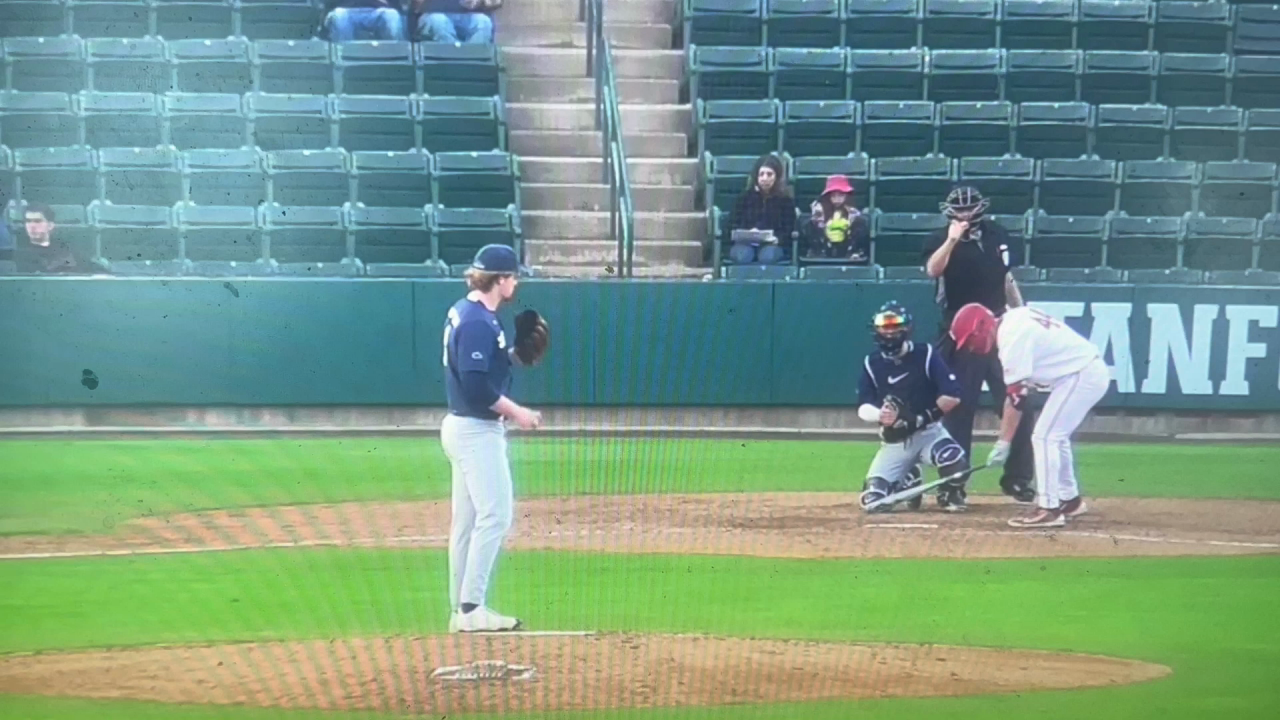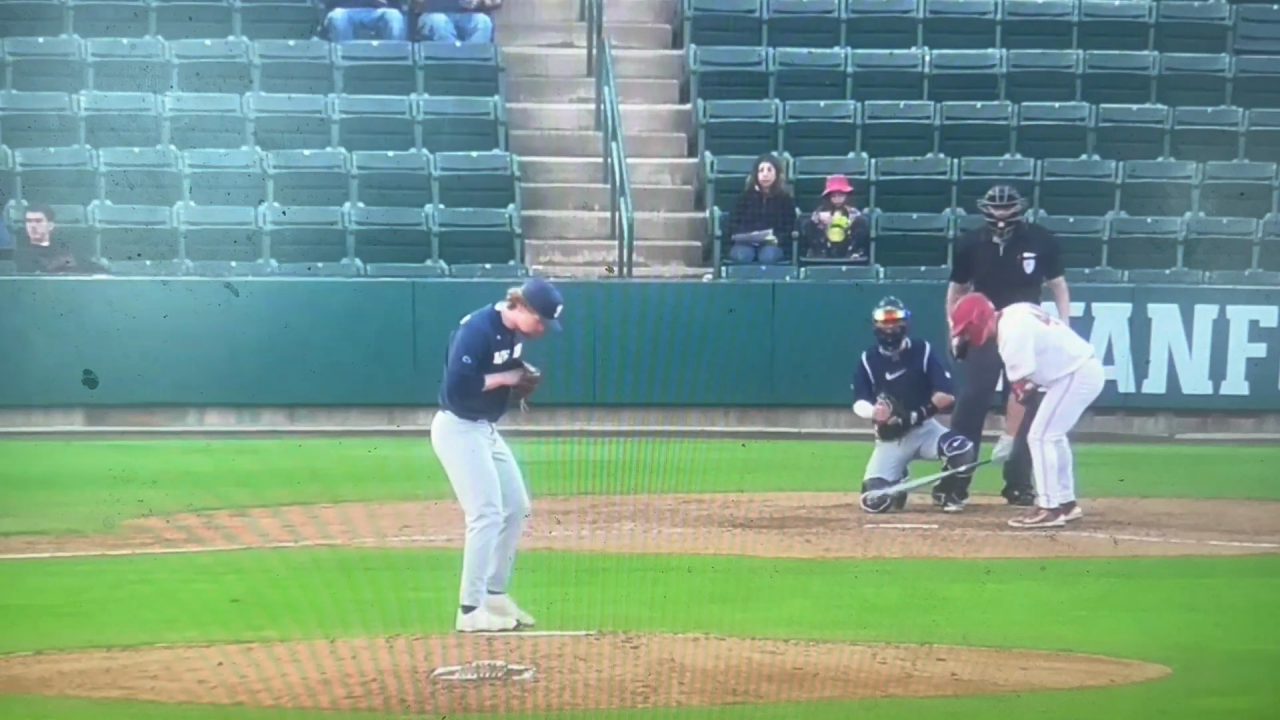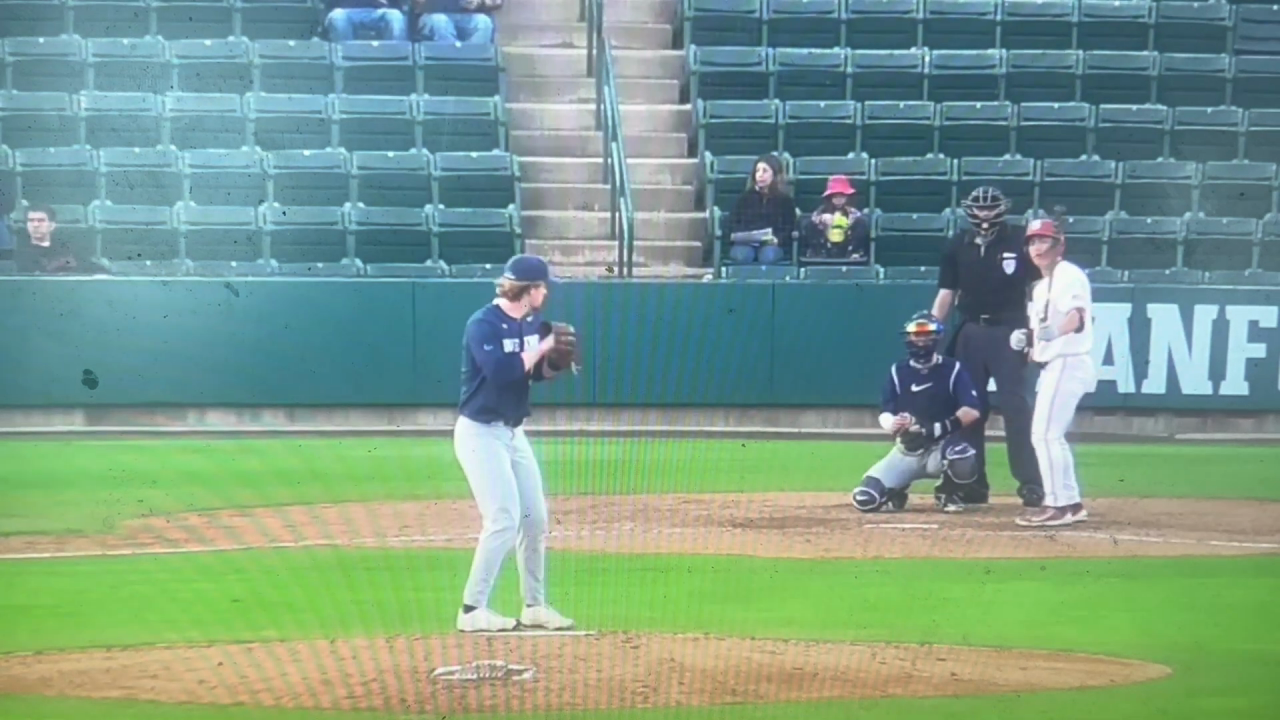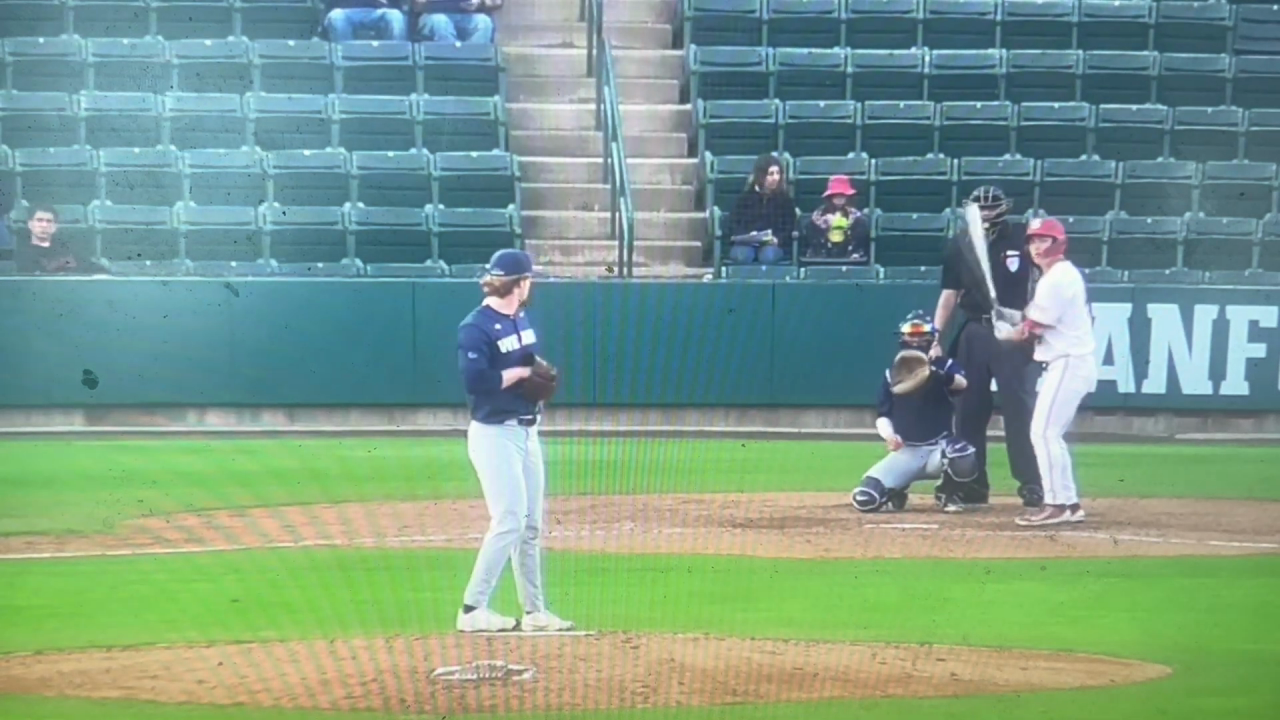
dt=1s
person 1, frame 1
left shoulder: (464, 311)
right shoulder: (478, 321)
right elbow: (477, 387)
left wrist: (516, 354)
right wrist: (517, 412)
left hip: (465, 427)
right hip: (477, 431)
left knee: (468, 519)
right knee: (494, 516)
left ankle: (463, 607)
right ankle: (471, 609)
person 1, frame 2
left shoulder: (515, 331)
right shoulder: (476, 329)
right elbow: (458, 386)
left wrist: (521, 377)
right wrist: (506, 378)
left hip: (485, 428)
right hip: (459, 429)
left knee: (517, 507)
right knee: (486, 515)
left ankle: (494, 594)
right ankle: (470, 610)
person 1, frame 3
left shoulder: (530, 323)
right shoulder: (483, 324)
left elbow: (538, 373)
right elbow: (501, 372)
left wrist: (557, 357)
right wrist: (541, 347)
left hip: (513, 432)
right hip: (480, 433)
left knee: (535, 517)
right knee: (503, 521)
left ankle: (535, 606)
right ankle: (472, 611)
person 1, frame 4
left shoulder: (521, 319)
right shoulder: (475, 327)
right elbow: (476, 382)
right wrist: (523, 372)
left hip: (527, 431)
right hip: (494, 434)
left knee: (532, 524)
right knee: (509, 521)
left ankle: (535, 611)
right ankle: (473, 609)
person 2, frame 1
left shoulder: (998, 235)
right shoulder: (942, 240)
right elbow: (933, 270)
right wrist: (952, 240)
right knee: (958, 408)
left ankle: (1018, 478)
person 2, frame 2
left shoulder: (1040, 240)
right shoulder: (971, 243)
left elbow: (1058, 284)
right elbow: (956, 290)
left wrist: (1064, 326)
left knee: (1024, 409)
right knee: (968, 407)
left ankle: (1018, 485)
right ankle: (953, 483)
person 2, frame 3
left shoulder: (1020, 242)
right shoulder: (957, 246)
right elbow: (946, 295)
left hip: (1009, 331)
right hip: (969, 333)
left knee: (1017, 408)
left ankle: (1032, 484)
right ankle: (971, 484)
person 2, frame 4
left shoulder: (1021, 240)
right shoulder: (959, 245)
right elbow: (949, 294)
right wrist: (935, 338)
right hip: (972, 332)
left knee: (1019, 408)
right knee: (969, 409)
left ankle: (1032, 484)
right ankle: (970, 485)
person 3, frame 1
left shoulder: (1012, 339)
right shoulder: (1014, 318)
left elbow: (1015, 396)
left wrist: (1003, 442)
right wrist: (1030, 378)
left hip: (1082, 375)
right hip: (1090, 369)
left knee: (1044, 436)
right knee: (1055, 435)
left ankle: (1049, 509)
right ankle: (1069, 499)
person 3, frame 2
left shoulder: (1012, 334)
right shoulder: (1015, 312)
left elbow: (1019, 391)
right wrist: (1031, 377)
left hip: (1079, 375)
right hip: (1082, 369)
left knee: (1040, 436)
right knee: (1052, 436)
left ankle: (1048, 509)
right ankle: (1065, 502)
person 3, frame 3
left shoulder: (1069, 275)
right shoulder: (1041, 286)
left elbow: (1079, 317)
left wrist: (1055, 331)
right wrist: (1025, 336)
left hip: (1068, 364)
right hip: (1056, 365)
left knee: (1043, 433)
right knee: (1053, 435)
left ankle: (1057, 507)
right ankle: (1071, 503)
person 3, frame 4
left shoulder: (1056, 278)
right shoulder: (1063, 275)
left elbow: (1031, 328)
right wrist: (1020, 318)
left hip: (1070, 364)
right hip: (1070, 364)
left knee: (1043, 431)
right knee: (1051, 434)
left ankle: (1056, 505)
right ankle: (1069, 503)
person 4, frame 1
left shoulder: (926, 354)
right shoulder: (872, 363)
left elbow: (952, 396)
right elbow: (863, 409)
left wrist: (920, 419)
right wrist: (880, 415)
left hip: (928, 432)
right hip: (894, 440)
left knee: (953, 460)
right knee: (873, 501)
left ankle: (950, 493)
right ankle: (906, 482)
person 4, frame 2
left shoulder: (923, 351)
right shoulder: (869, 359)
left elbow: (947, 394)
right elbow: (858, 403)
left wrist: (915, 417)
right wrist: (874, 411)
left hip: (924, 429)
right hip: (890, 438)
left knee: (962, 451)
right knee: (873, 502)
right ankle: (896, 484)
person 4, frame 3
left shoulder: (952, 369)
right shoulder: (898, 371)
left elbow: (972, 411)
right elbow: (885, 414)
left wrist: (939, 429)
right wrist: (892, 424)
left hip: (940, 448)
right hip: (905, 451)
left knee: (964, 460)
right knee: (865, 499)
right ankle: (896, 490)
person 4, frame 4
left shoulder: (944, 366)
right shoulder: (892, 373)
left elbow: (962, 383)
right elbow: (883, 416)
left wrist: (938, 376)
right wrist: (889, 435)
left hip: (938, 448)
right hip: (905, 452)
left knee: (965, 461)
right knee: (864, 500)
right ankle: (896, 492)
